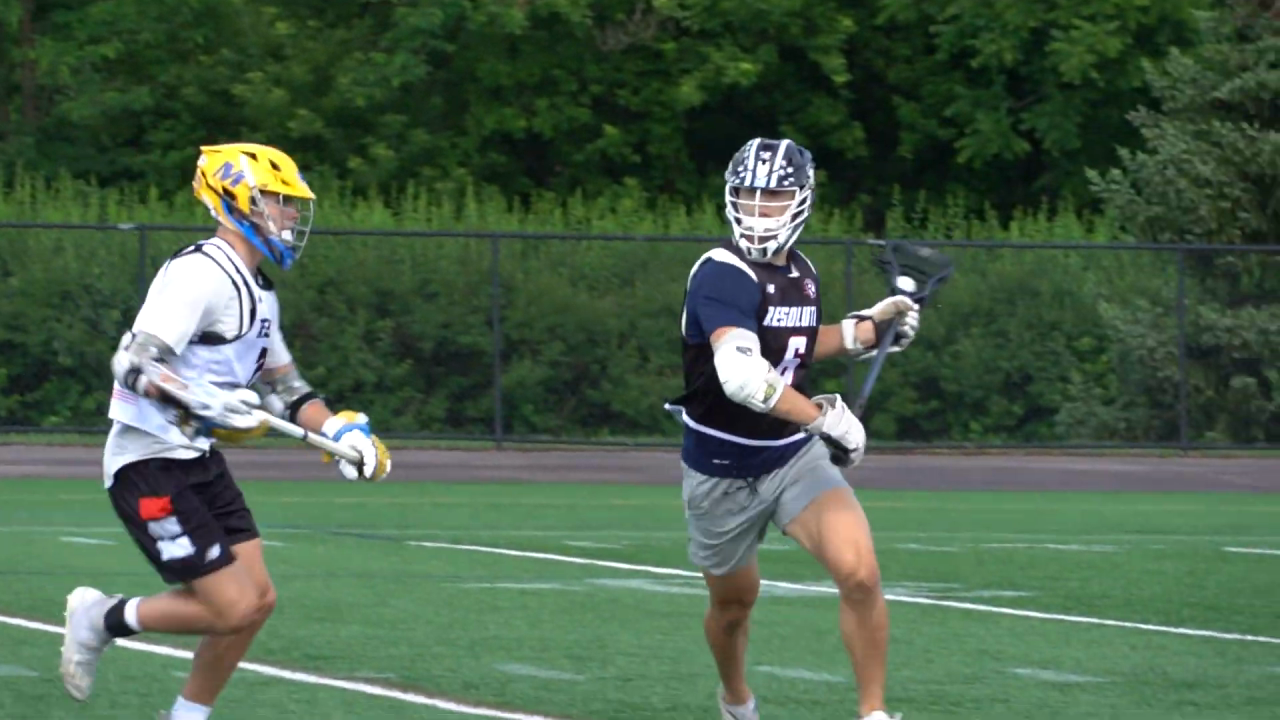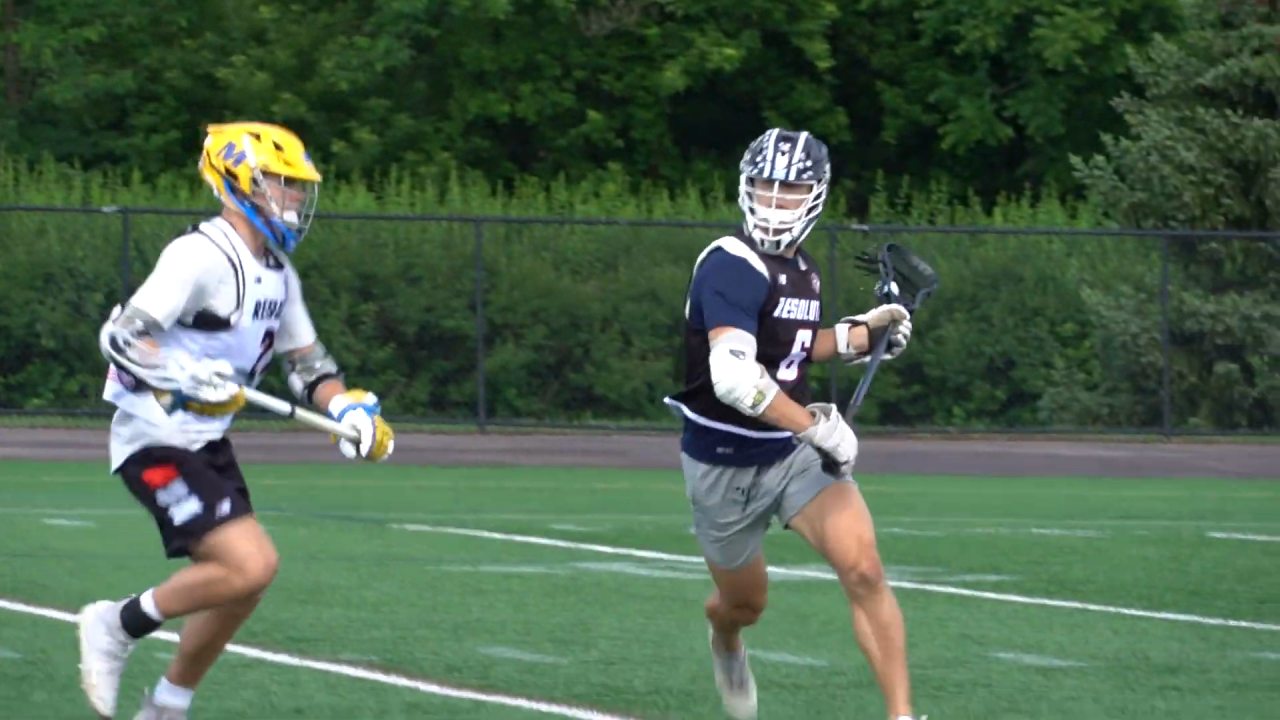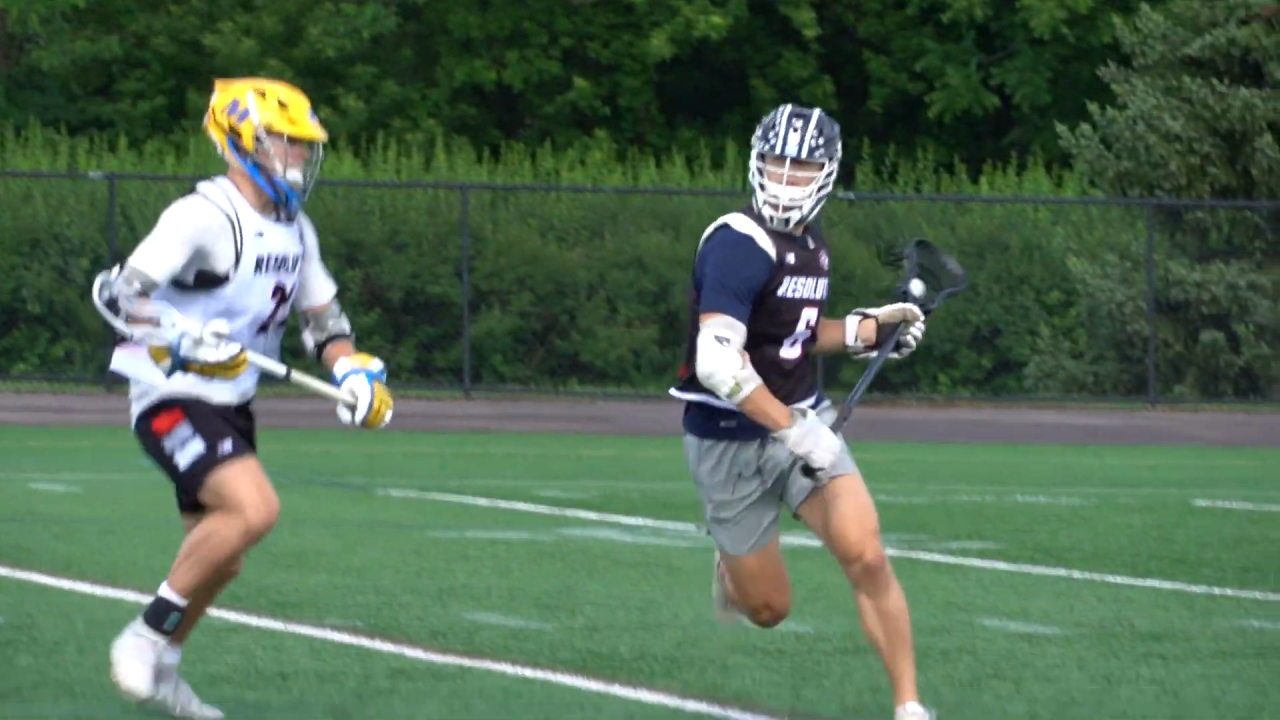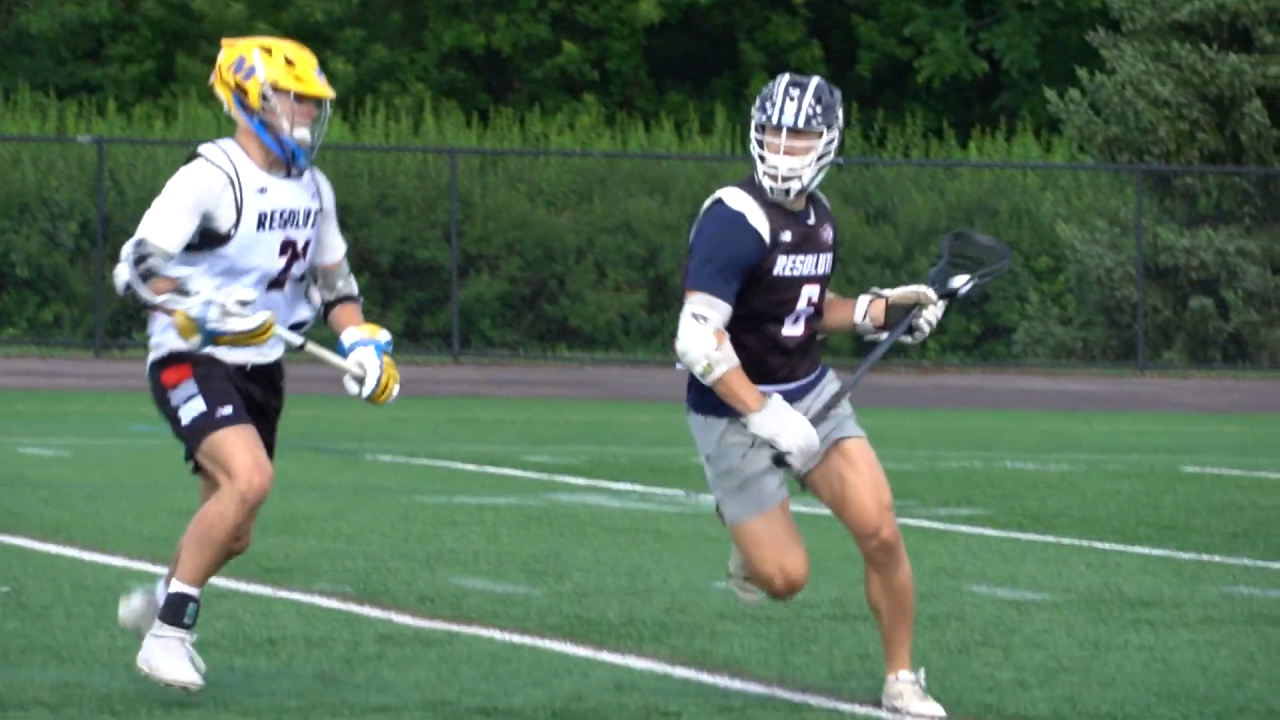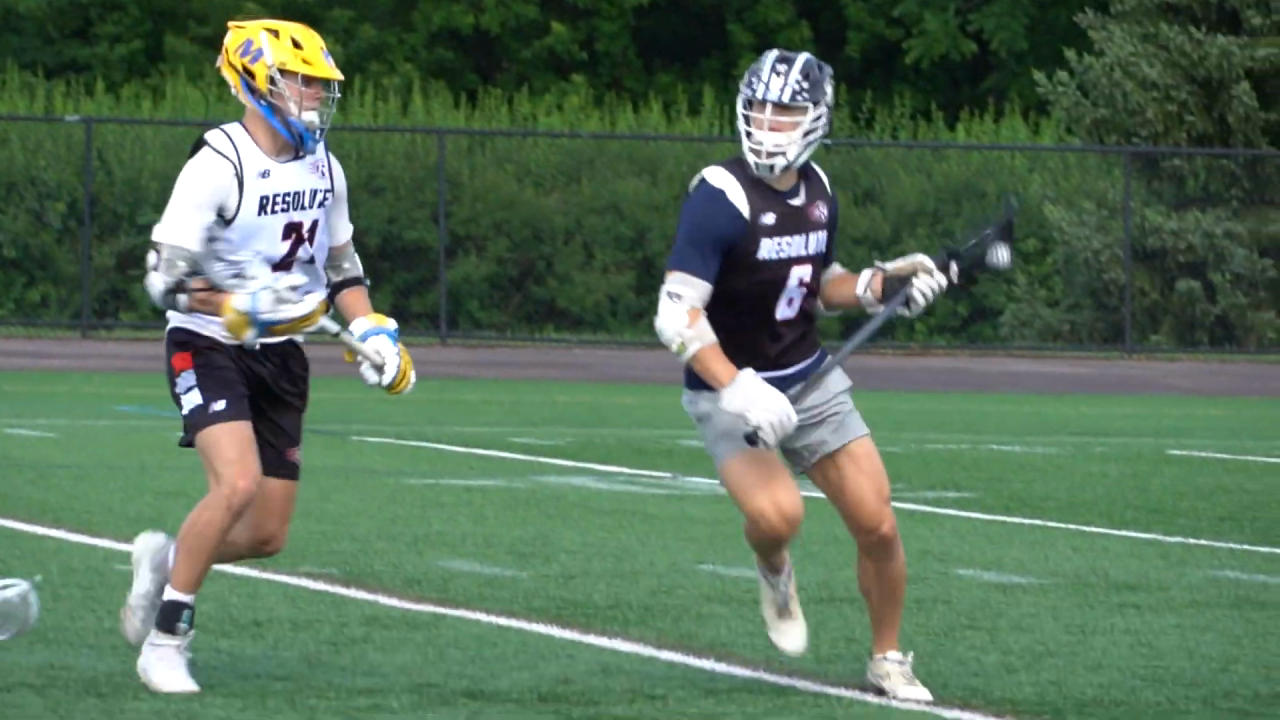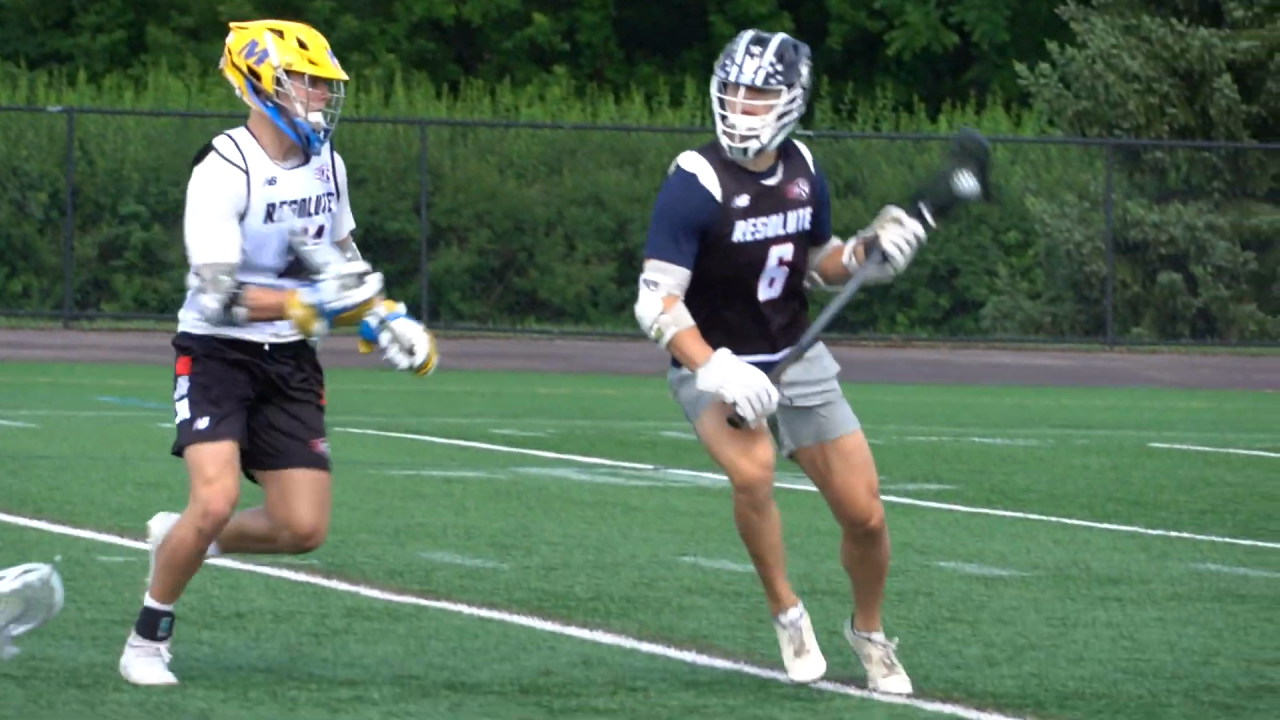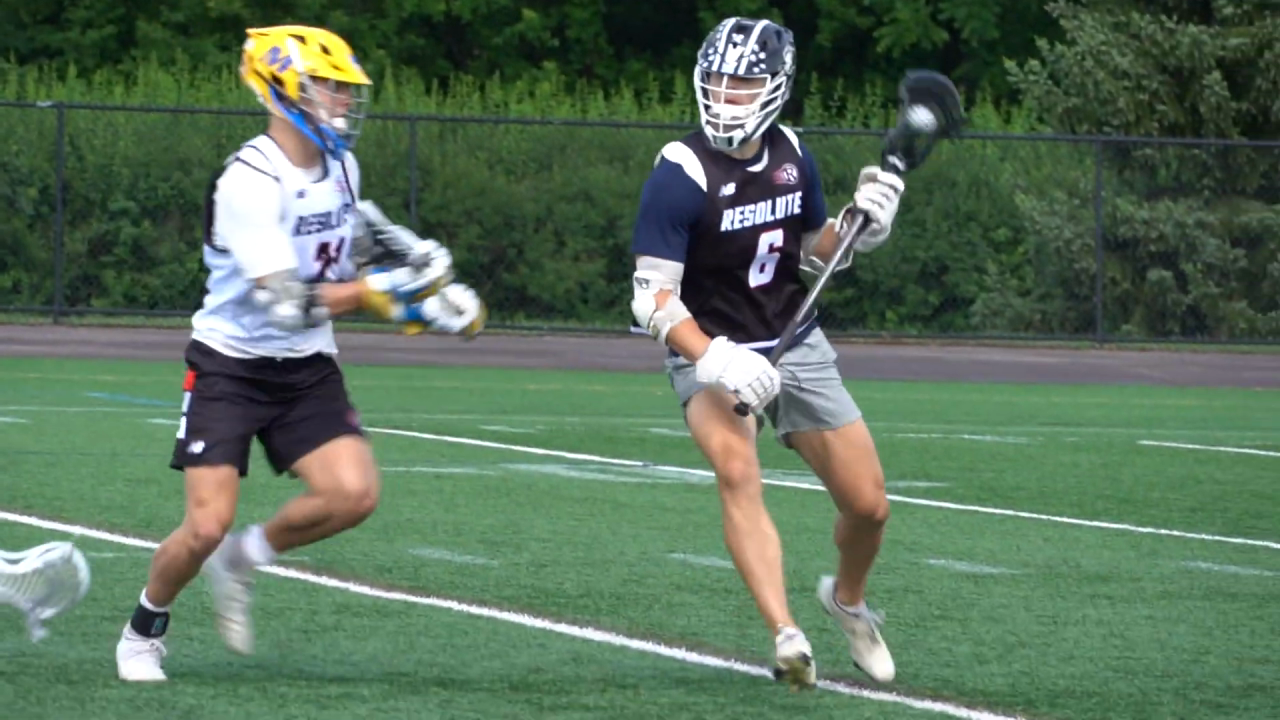
dt=0.1s
person 1, frame 1
left shoulder: (260, 289)
right shoulder: (201, 272)
left elbow: (286, 386)
right elbow: (135, 362)
left wrist: (346, 431)
right wrist: (203, 409)
left hip: (198, 461)
right hip: (150, 462)
left knee: (254, 604)
right knee: (229, 609)
right ankle: (103, 619)
person 1, frame 2
left shoulder: (277, 272)
right shoulder: (201, 253)
left elbow: (309, 365)
right elbow: (121, 335)
left wrist: (354, 410)
right wrist: (179, 384)
left hip: (205, 444)
right hip: (158, 444)
left knee: (229, 592)
right knee: (252, 568)
right ankle: (118, 623)
person 1, frame 3
left shoulder: (296, 229)
right shoulder: (202, 212)
left elbow: (326, 323)
right elbow: (118, 290)
left wrist: (357, 375)
right wrist: (168, 341)
left hip: (233, 405)
right hip: (175, 402)
left knee: (216, 558)
right knee: (256, 511)
right ankle: (151, 639)
person 1, frame 4
left shoulder: (311, 185)
right shoulder: (208, 176)
left elbow: (334, 282)
right elbow: (135, 268)
left wrist: (364, 344)
right wrist: (195, 312)
left hip: (260, 369)
right hip: (192, 360)
left knee: (230, 533)
right knee: (247, 484)
left ankle: (152, 609)
right ankle: (169, 636)
person 1, frame 5
left shoulder: (324, 166)
right shoulder: (213, 164)
left elbow: (340, 262)
right elbow: (163, 276)
left wrist: (374, 334)
right wrist: (239, 307)
left hip: (280, 357)
right hip: (207, 347)
left knee: (261, 534)
right knee: (236, 484)
left ankle: (165, 559)
right ankle: (160, 640)
person 1, frame 6
left shoulder: (326, 164)
right shoulder: (221, 171)
left elbow: (343, 256)
right elbow: (215, 296)
left wrist: (388, 320)
right wrist: (307, 305)
left hip: (291, 358)
right hip: (216, 349)
left knee: (303, 530)
right knee: (214, 503)
left ankle: (181, 539)
right ankle: (146, 640)
person 1, frame 7
left shoulder: (338, 166)
right shoulder: (249, 184)
left elbow: (364, 248)
right elbow: (287, 304)
left wrist: (425, 291)
right wrist: (383, 293)
left hip: (305, 364)
right hip: (231, 363)
left knee: (353, 497)
right knee: (207, 525)
left ankle: (243, 559)
right ankle: (141, 634)
person 2, frame 1
left shoulder: (799, 270)
right shoulder: (723, 272)
right elbow: (741, 374)
left wrist: (869, 325)
right wrist: (826, 415)
left hip: (794, 457)
right hip: (721, 471)
left knee: (860, 574)
right knee: (734, 610)
person 2, frame 2
left shoulder: (803, 265)
right shoulder: (730, 263)
right elbow: (733, 376)
left wrist: (865, 332)
right wrist: (818, 425)
left hip: (793, 451)
right hip: (724, 461)
left knee: (863, 569)
right knee: (744, 605)
right ankle: (725, 637)
person 2, frame 3
left shoulder: (811, 243)
right shoulder: (737, 242)
right elbow: (717, 360)
left wrist: (871, 328)
right wrist: (792, 429)
left hip: (799, 421)
right hip: (732, 436)
left knee: (867, 559)
right knee: (769, 606)
right ankle: (736, 561)
person 2, frame 4
left shoulder: (818, 215)
right shoulder: (732, 217)
right elbow: (697, 339)
left wrist: (883, 309)
right wrist: (764, 413)
left hip: (806, 397)
right hip: (734, 414)
left knee: (880, 533)
right knee: (787, 578)
right ankle: (752, 544)
person 2, frame 5
left shoulder: (818, 191)
right shoulder: (719, 197)
right elbow: (676, 314)
left wrist: (888, 283)
right wrist: (739, 392)
left hip: (807, 377)
right hip: (728, 391)
left knee: (878, 526)
right knee: (778, 516)
left ankle: (886, 656)
right ankle: (773, 569)
person 2, frame 6
left shoulder: (802, 169)
right shoulder: (695, 181)
right elbow: (656, 301)
left wrist: (870, 249)
right wrist: (714, 369)
left hip: (797, 361)
right hip: (712, 372)
left knee: (866, 518)
right knee: (752, 471)
left ankle: (869, 635)
right ankle: (786, 611)
person 2, frame 7
left shoulder: (791, 154)
right shoulder: (679, 174)
left elbow: (821, 251)
right elbow: (651, 296)
left wrist: (864, 218)
right wrist: (715, 357)
left hip: (794, 349)
right hip: (711, 361)
left knee: (867, 507)
right knee: (737, 469)
left ankle: (849, 602)
right ankle: (785, 637)
